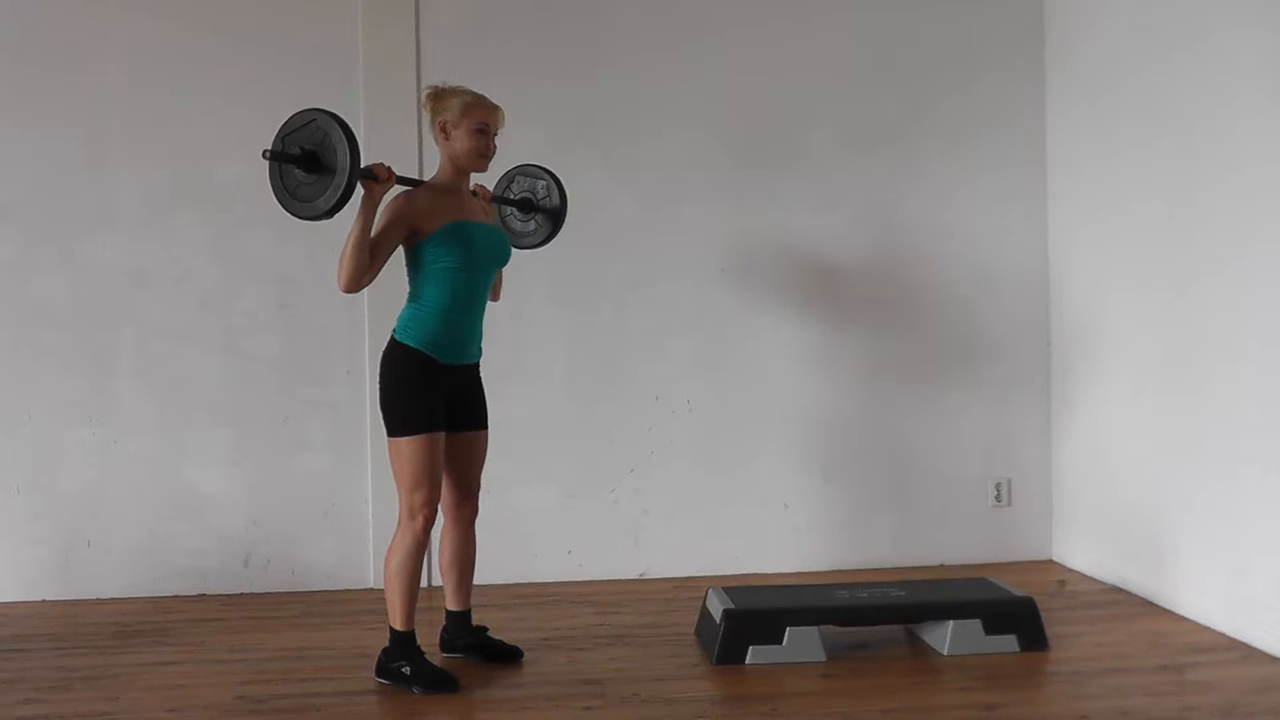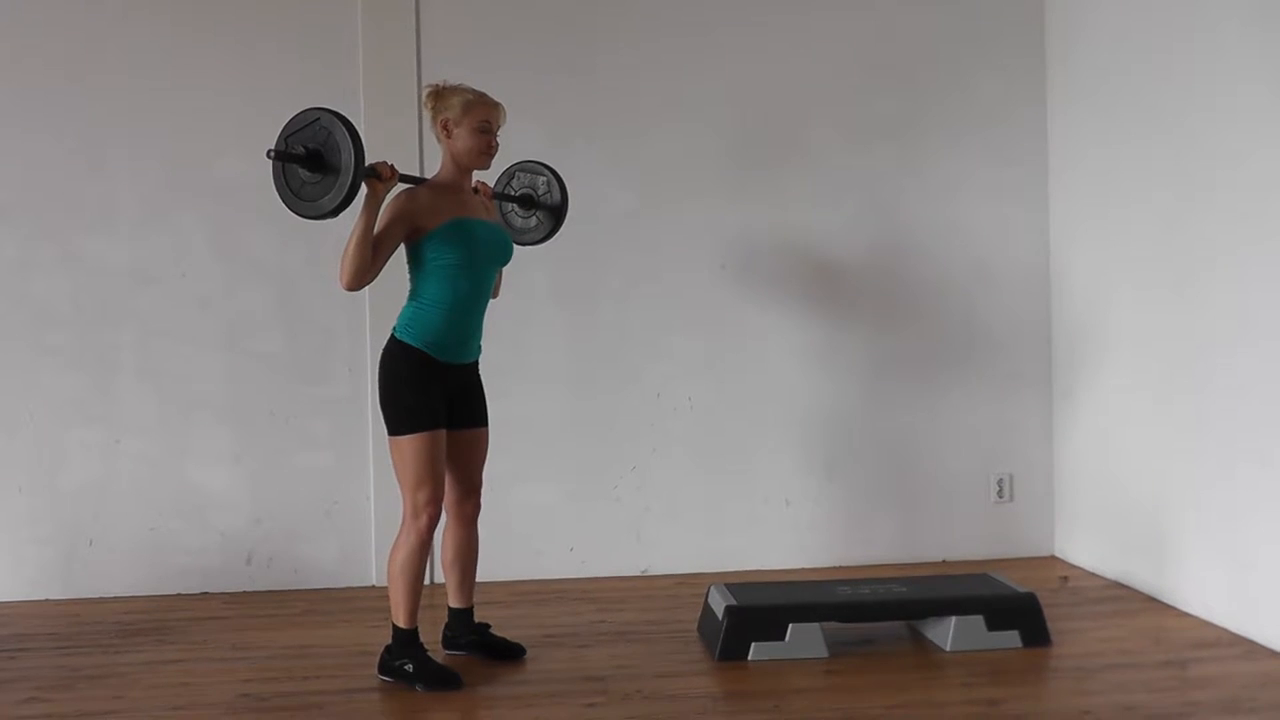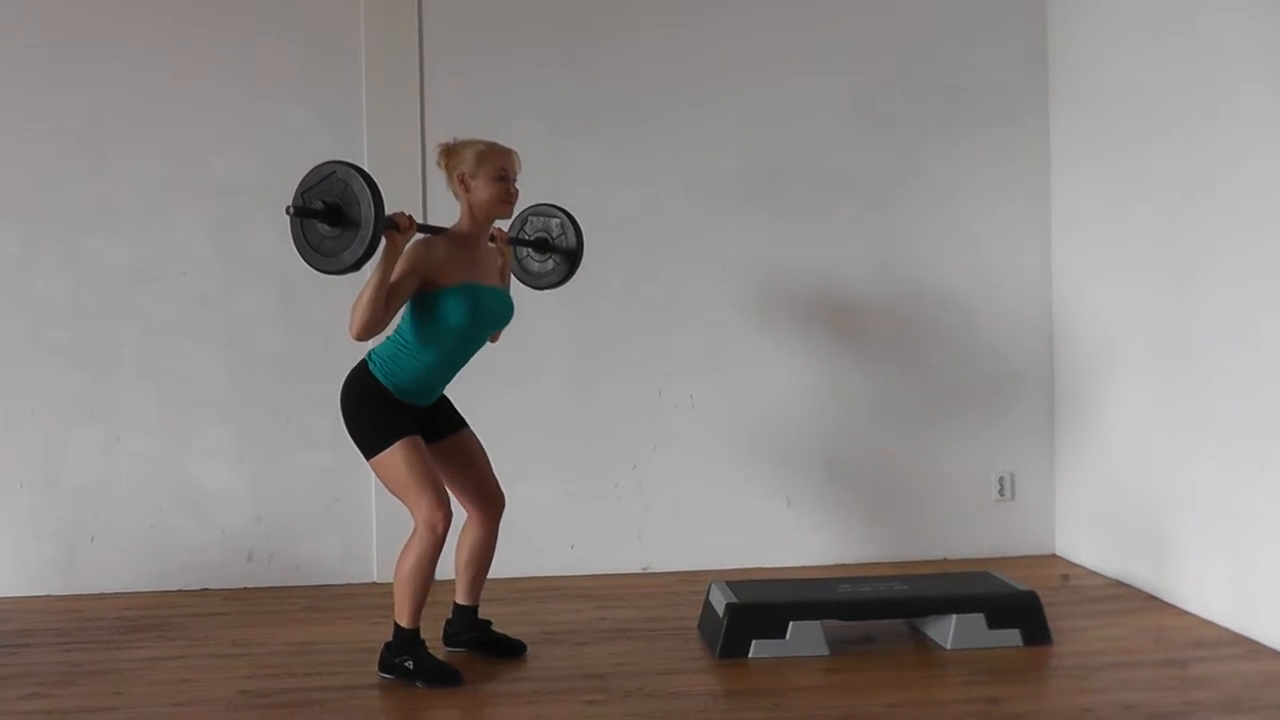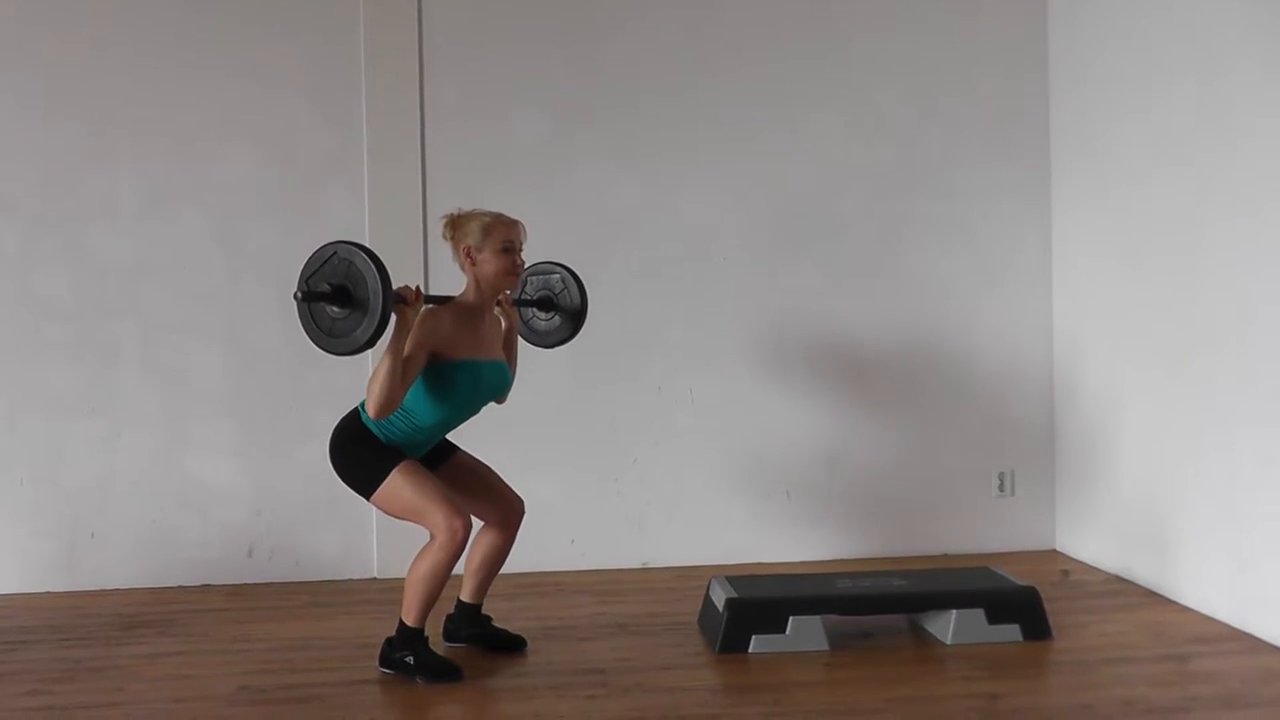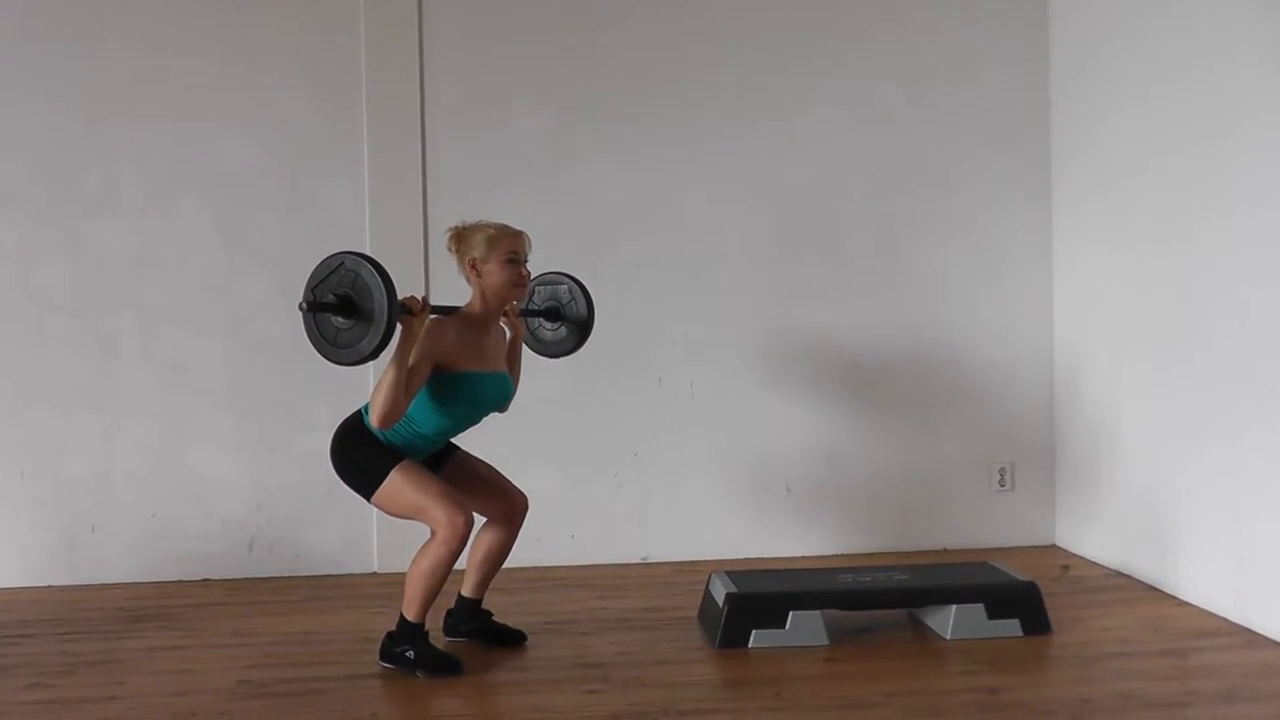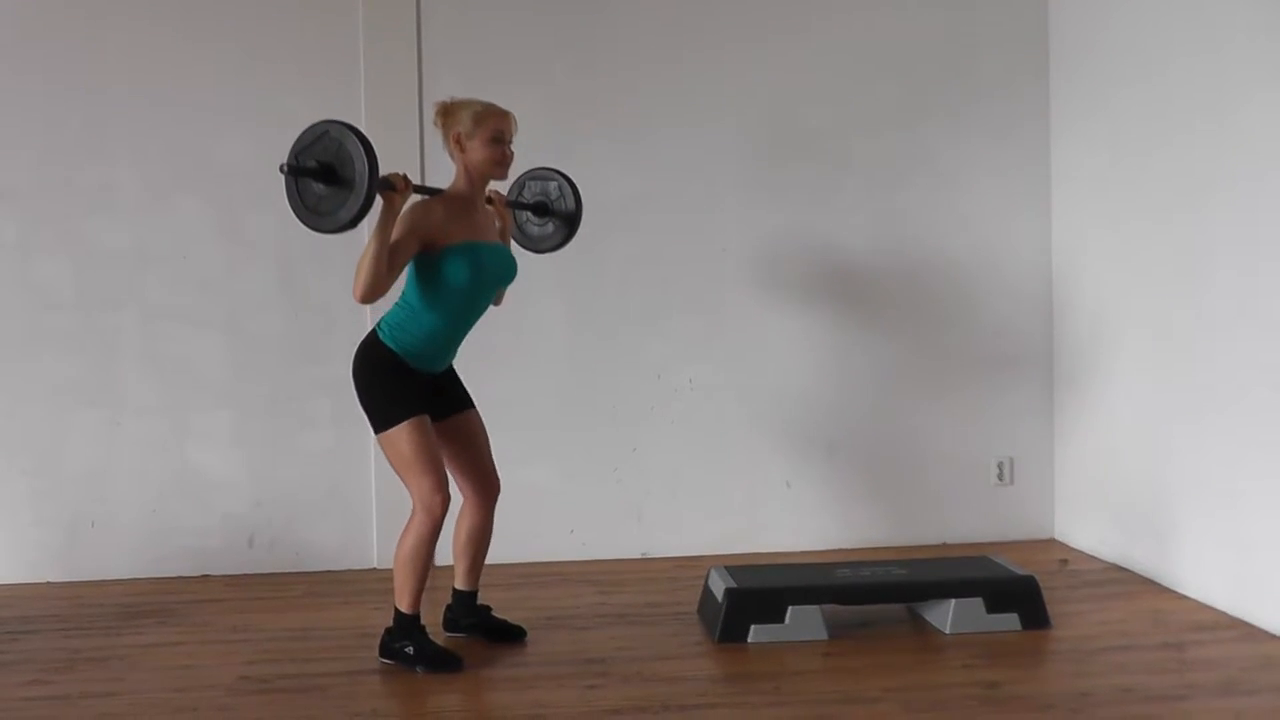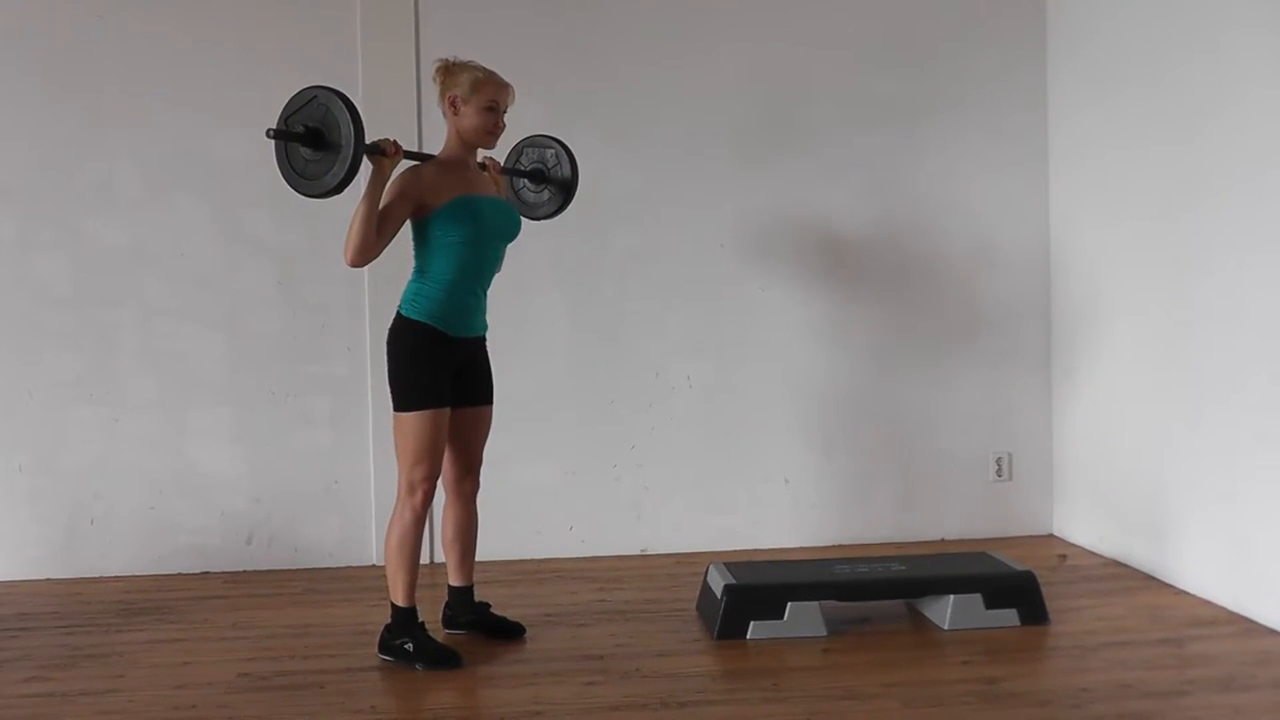
dt=0.7s
person 1, frame 1
left shoulder: (479, 205)
right shoulder: (413, 204)
right elbow: (352, 279)
right wrist: (370, 199)
left hip: (463, 369)
right hip: (415, 367)
left knee: (464, 505)
right knee: (420, 513)
left ankle: (460, 627)
right ankle: (398, 652)
person 1, frame 2
left shoulder: (481, 205)
right shoulder: (414, 202)
right elbow: (353, 277)
right wrist: (373, 198)
left hip: (462, 369)
right hip: (413, 366)
left knee: (465, 504)
right knee: (424, 512)
left ankle: (462, 626)
right ankle: (401, 650)
person 1, frame 3
left shoulder: (488, 253)
right shoulder: (430, 253)
left elbow: (491, 332)
right elbow: (362, 328)
right wrist: (391, 250)
left hip: (424, 398)
right hip: (375, 397)
left knee: (488, 503)
right knee: (434, 515)
left ankle: (464, 622)
right ankle: (401, 649)
person 1, frame 4
left shoulder: (490, 322)
right shoulder: (438, 323)
left elbow: (498, 393)
right elbow: (379, 406)
right wrist: (403, 325)
left hip: (418, 445)
right hip: (365, 444)
left knee: (508, 510)
right knee: (452, 525)
left ankle: (465, 619)
right ankle: (403, 646)
person 1, frame 5
left shoulder: (496, 333)
right shoulder: (443, 334)
left elbow: (500, 402)
right elbow: (382, 417)
right wrist: (409, 336)
left hip: (421, 448)
right hip: (365, 446)
left knee: (512, 506)
right knee: (453, 521)
left ankle: (466, 613)
right ankle: (403, 639)
person 1, frame 6
left shoulder: (486, 215)
right shoulder: (429, 214)
left elbow: (493, 296)
right elbow: (366, 290)
right wrist: (389, 211)
left hip: (437, 370)
right hip: (388, 366)
left knee: (484, 487)
right knee: (432, 499)
left ankle: (465, 608)
right ankle: (402, 634)
person 1, frame 7
left shoulder: (486, 180)
right shoulder: (421, 179)
right elbow: (358, 254)
right wrist: (379, 175)
left hip: (469, 342)
right hip: (421, 340)
left knee: (464, 481)
right knee: (418, 488)
left ankle: (462, 603)
right ankle: (400, 629)
